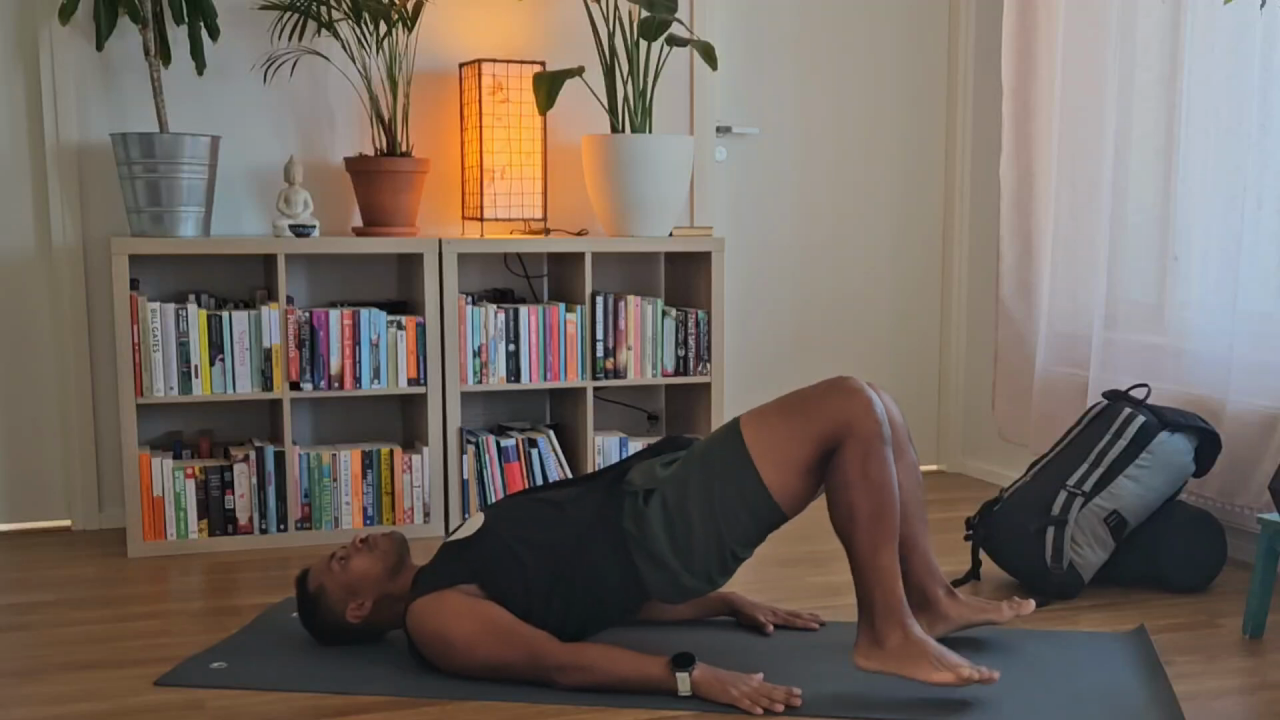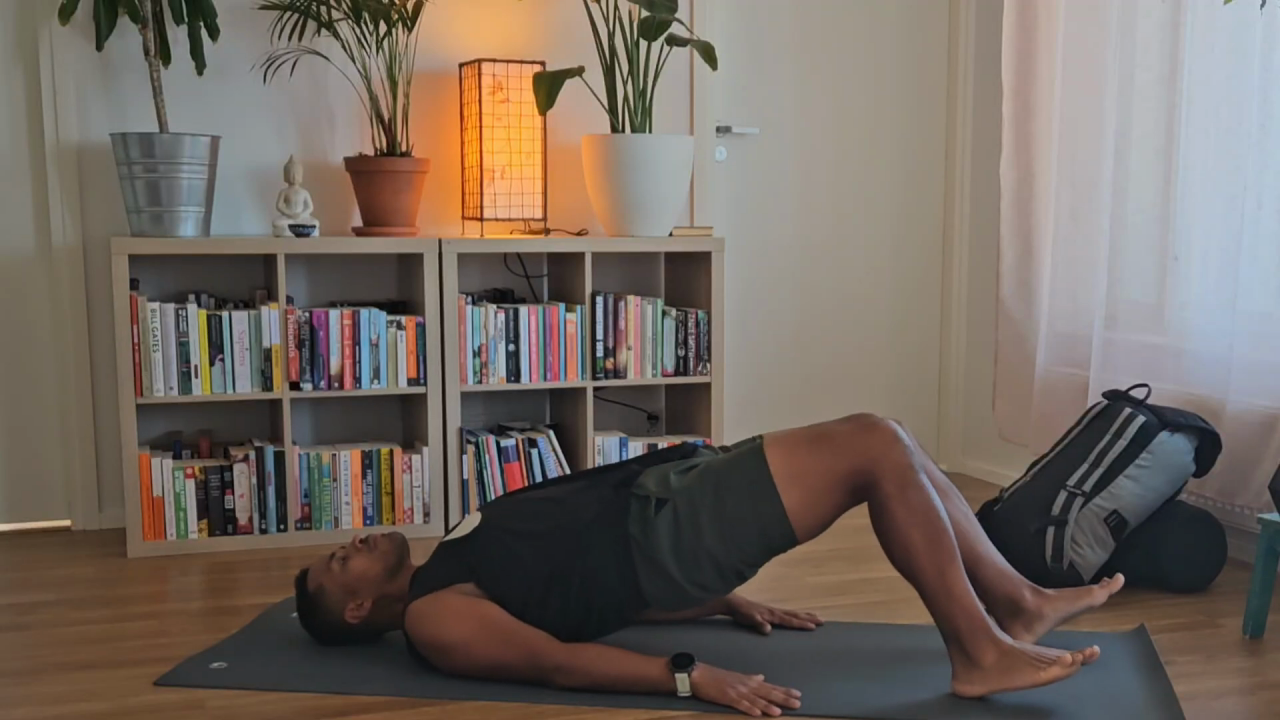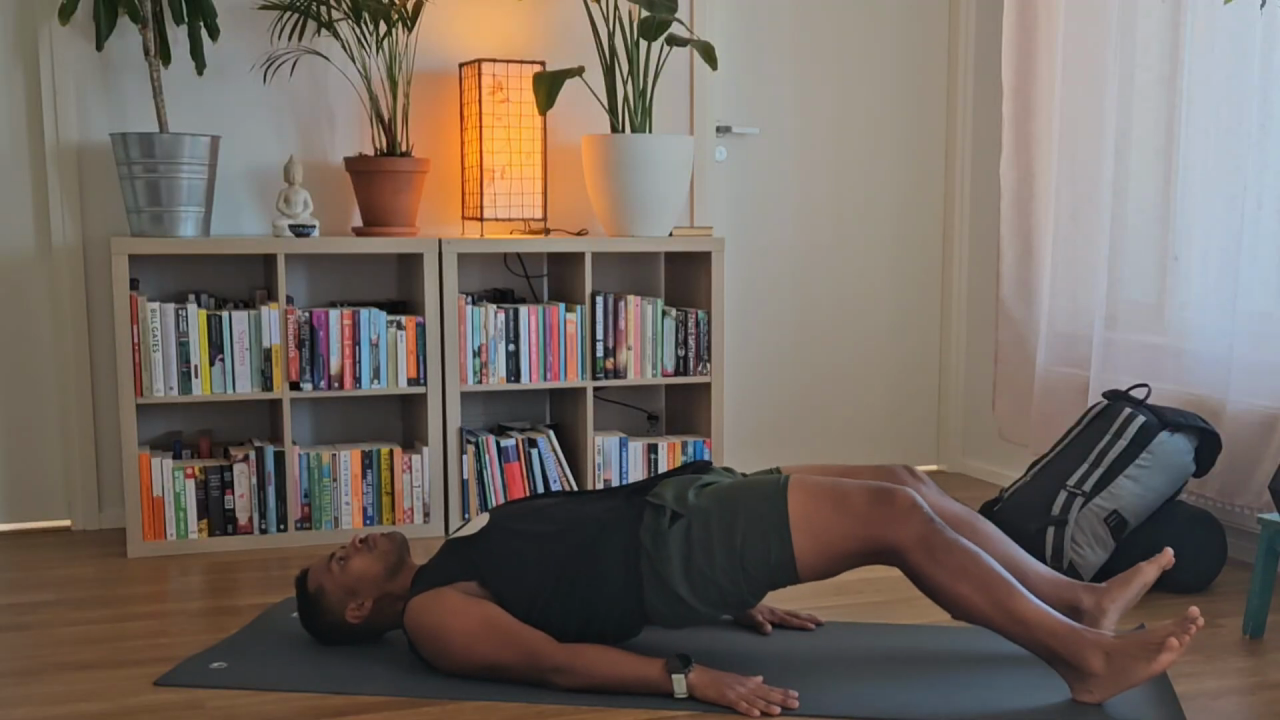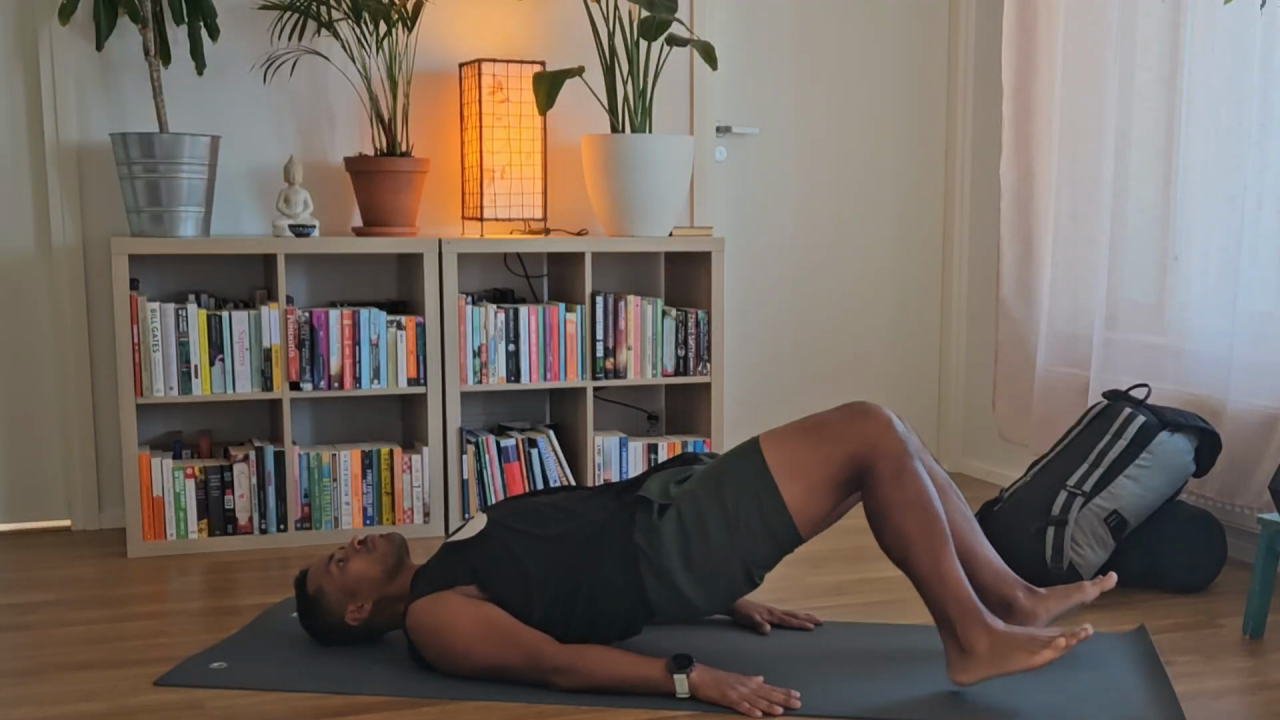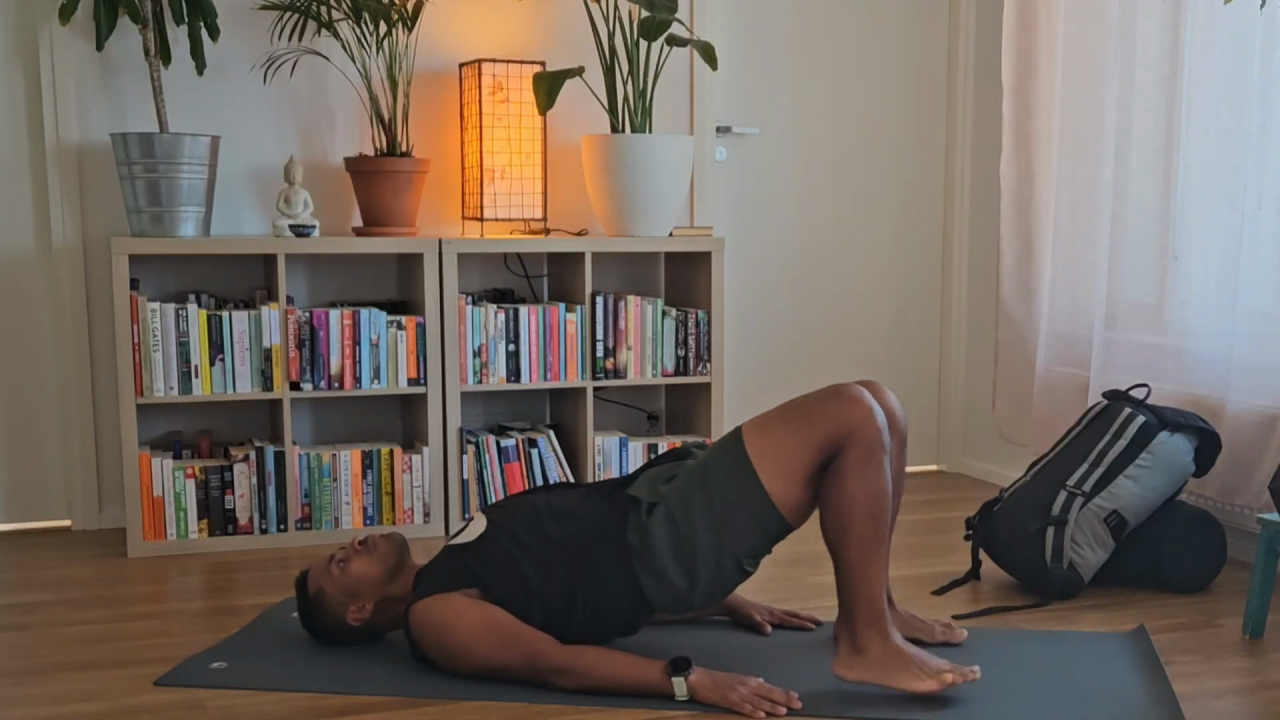
dt=1s
person 1, frame 1
left shoulder: (453, 575)
right shoulder: (436, 619)
left wrist: (728, 603)
right hip: (660, 527)
left knee: (870, 407)
right knee: (851, 406)
left ankle: (929, 599)
right ankle: (888, 634)
person 1, frame 2
left shoulder: (454, 572)
right shoulder: (433, 619)
left wrist: (729, 603)
left hip: (662, 495)
right hip: (664, 530)
left knee: (886, 441)
right knee: (878, 447)
left ankle: (1018, 602)
right ankle: (982, 652)
person 1, frame 3
left shoulder: (457, 567)
right shoulder: (434, 618)
left wrist: (740, 601)
left hip: (673, 506)
right hip: (674, 545)
left knee: (906, 484)
right knee: (896, 515)
left ankle: (1084, 600)
person 1, frame 4
left shoulder: (454, 571)
right shoulder: (433, 620)
left wrist: (729, 599)
left hip: (661, 503)
right hip: (668, 543)
left knee: (885, 445)
right knee: (872, 431)
left ankle: (1013, 599)
right ankle: (974, 637)
person 1, frame 5
left shoulder: (453, 572)
right shoulder: (436, 619)
right elbow: (556, 663)
left wrist: (719, 598)
left hip: (652, 499)
right hip: (663, 539)
left knee: (874, 403)
right knee: (851, 415)
left ankle: (868, 609)
right ankle: (870, 643)
